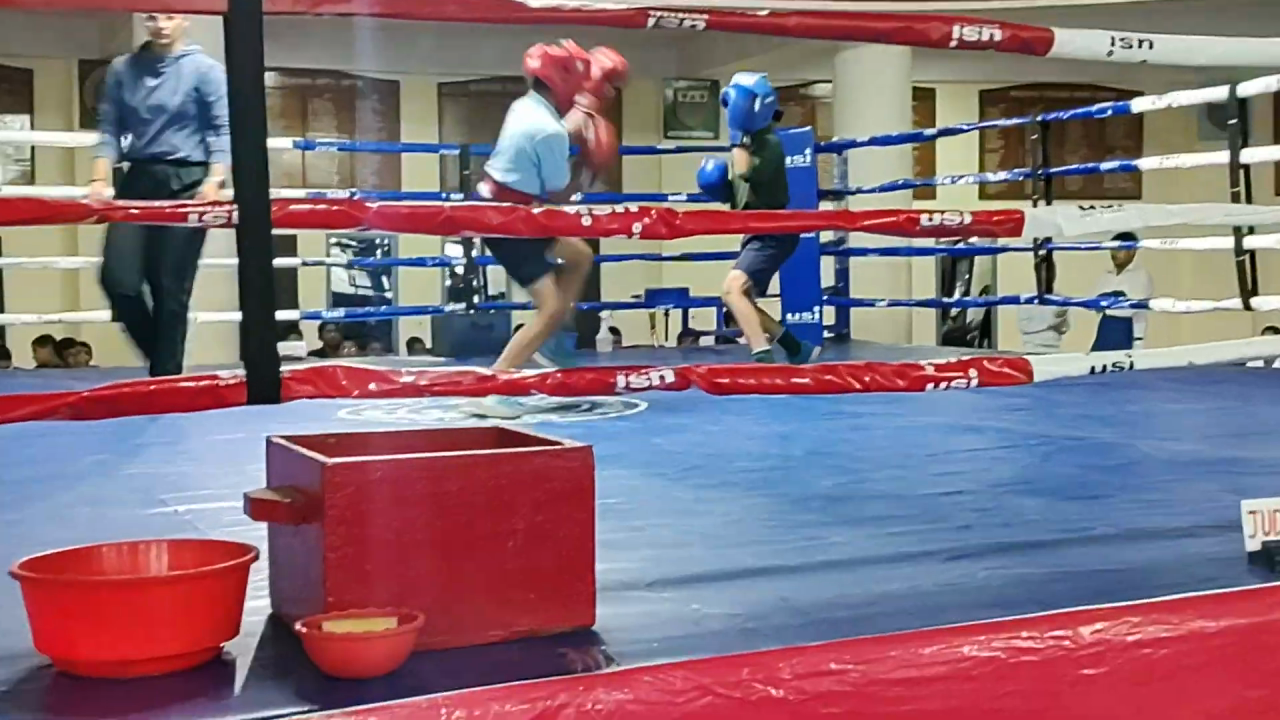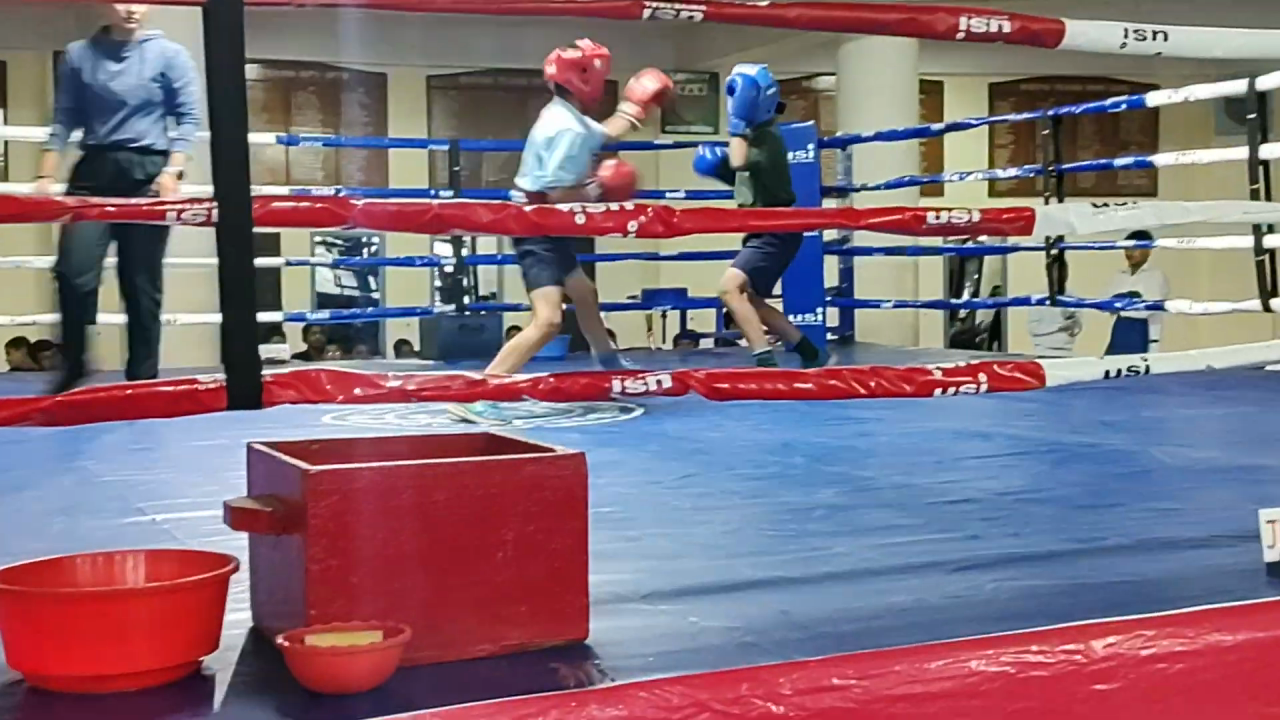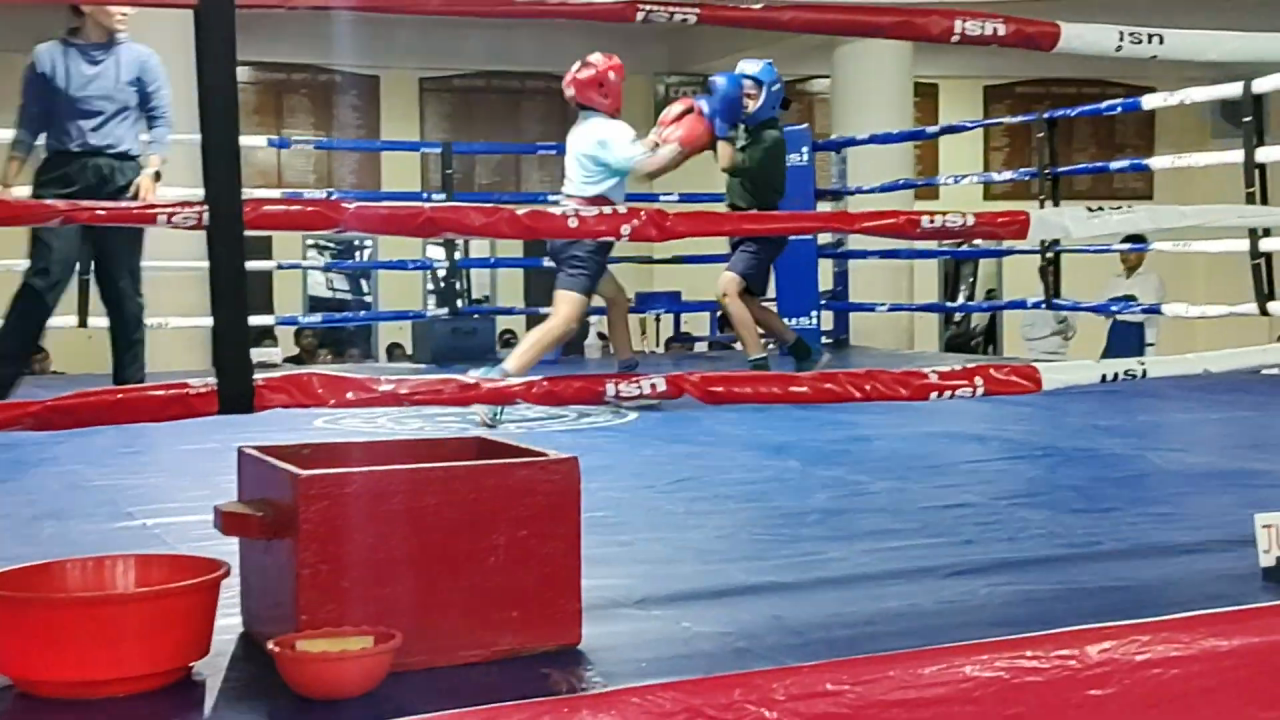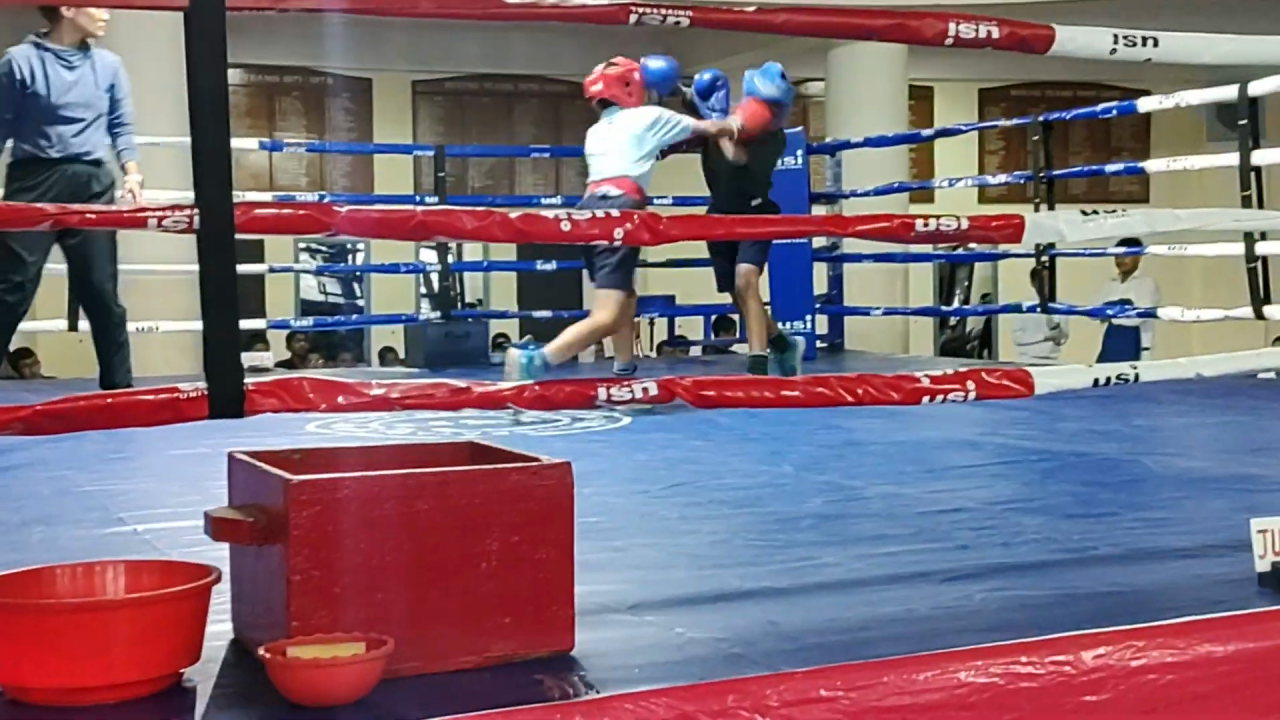
dt=0.1s
person 1, frame 1
left shoulder: (204, 69)
right shoulder: (122, 70)
left elbow: (223, 129)
right elbow: (110, 131)
left wrist: (214, 179)
right wrist: (99, 181)
left hip: (185, 184)
right hip: (138, 180)
left knee: (170, 286)
right knee: (116, 277)
left ankle: (164, 377)
right ankle: (158, 357)
person 1, frame 2
left shoulder: (170, 55)
right shoulder: (78, 55)
left elbow: (189, 117)
right elbow: (65, 120)
left wrist: (173, 168)
right wrist: (46, 175)
left hip: (148, 173)
right hip: (96, 170)
left knee: (141, 285)
right knee: (73, 273)
left ankle: (141, 382)
right ankle: (74, 367)
person 1, frame 3
left shoulder: (141, 59)
right shoulder: (47, 57)
left elbow: (160, 120)
left wrist: (150, 170)
left hip: (120, 180)
right hip: (63, 176)
left knee: (122, 291)
right knee: (43, 282)
left ankle: (131, 387)
person 1, frame 4
left shoulder: (108, 65)
left elbow: (122, 126)
left wrist: (133, 175)
left hip: (91, 185)
right hip: (36, 183)
left knee: (102, 295)
left ankle: (118, 391)
person 2, frame 1
left shoulder: (526, 109)
right shoulder: (549, 131)
right elbow: (560, 194)
left wrist: (586, 103)
right wrist: (590, 166)
left knee: (581, 256)
right knee: (551, 308)
left ankle: (550, 345)
right ankle: (488, 391)
person 2, frame 2
left shoulder: (561, 116)
right shoulder: (567, 128)
left elbow: (600, 136)
right elbow: (554, 195)
left wrist: (629, 110)
right wrist: (597, 192)
right hip: (540, 229)
left knee: (585, 294)
right knee: (549, 320)
left ankle: (609, 368)
right ankle: (477, 396)
person 2, frame 3
left shoulder: (585, 130)
right shoulder: (609, 131)
left elbow: (631, 152)
right elbow: (649, 166)
left wrist: (659, 136)
right wrist: (680, 147)
right hip: (585, 233)
left knee: (618, 298)
right knee: (564, 322)
left ankle: (629, 375)
right ankle: (494, 383)
person 2, frame 4
left shoulder: (597, 132)
right shoulder: (647, 117)
right elbow: (703, 128)
right wrist: (733, 125)
left hip: (588, 213)
right hip: (616, 214)
left knee: (625, 303)
right knee: (606, 320)
left ankle: (624, 377)
right ankle: (529, 362)
person 3, frame 1
left shoulder: (767, 142)
right shoulder: (748, 143)
left elbow: (745, 171)
right elbow: (734, 198)
left wrist: (737, 132)
right wrist: (717, 179)
left hip: (773, 233)
right hip: (759, 233)
left knee: (731, 290)
right knee: (743, 297)
left ankle: (764, 359)
right ankle: (799, 349)
person 3, frame 2
left shoulder: (769, 136)
right shoulder: (750, 133)
left elbow: (741, 161)
left wrist: (738, 121)
right wrist: (721, 171)
left hip: (775, 232)
right hip: (763, 230)
left knee: (729, 287)
right knee: (750, 300)
left ankle: (765, 361)
right ankle: (810, 352)
person 3, frame 3
left shoulder: (770, 138)
right shoulder: (748, 130)
left elbow: (729, 165)
left wrist: (723, 121)
left knee: (727, 291)
right knee: (746, 303)
left ankle: (760, 365)
right ankle: (806, 354)
person 3, frame 4
left shoulder: (772, 133)
right shoulder: (722, 115)
left elbow: (737, 156)
left wrist: (717, 112)
left hip: (754, 214)
right hip: (722, 213)
left knee: (745, 281)
right knee: (737, 292)
left ankle: (759, 365)
right ankle: (783, 344)
